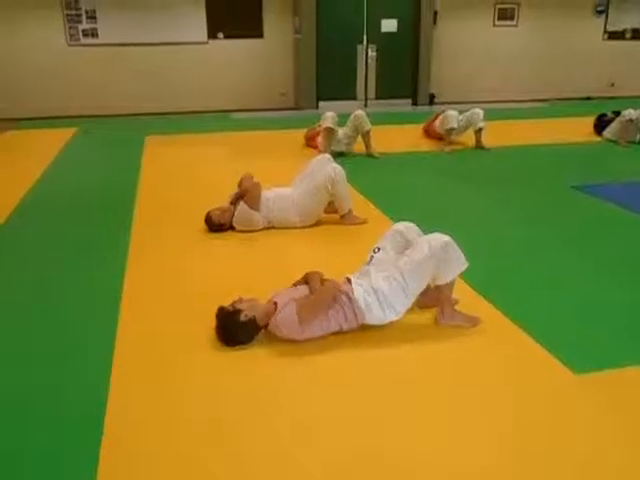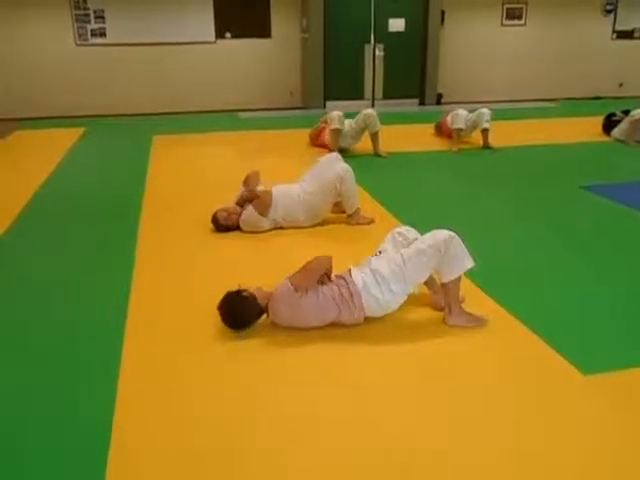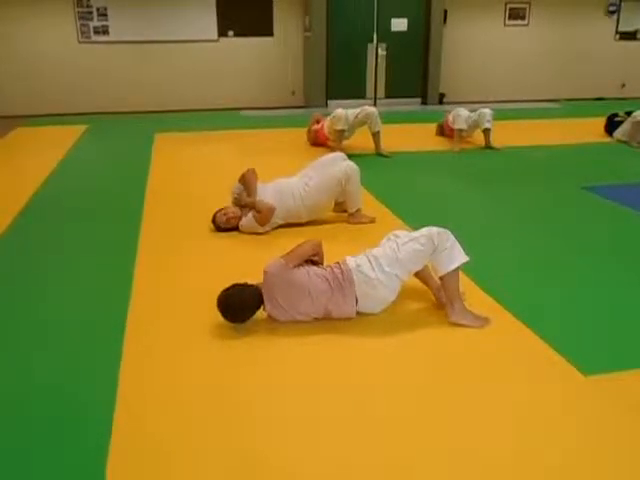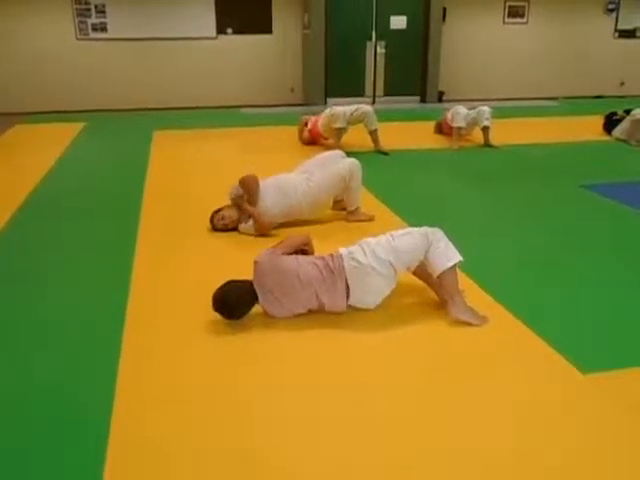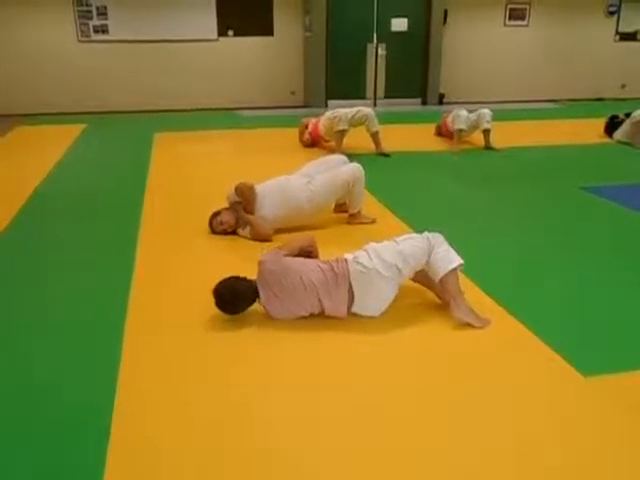
dt=0.4s
person 1, frame 1
left shoulder: (276, 303)
right shoulder: (287, 322)
left elbow: (314, 277)
right elbow: (331, 289)
left wrist: (311, 281)
right wrist: (318, 284)
left hip: (359, 285)
right hip: (374, 300)
left knee: (404, 230)
right knee: (440, 244)
left ankle: (429, 293)
right ankle: (447, 313)
person 1, frame 2
left shoulder: (279, 313)
right shoulder: (284, 297)
right elbow: (324, 261)
left wrist: (316, 274)
right wrist: (319, 270)
left hip: (362, 290)
right hip: (370, 289)
left knee: (404, 234)
right knee: (445, 239)
left ankle: (438, 293)
right ankle: (454, 312)
person 1, frame 3
left shoulder: (277, 312)
right shoulder: (273, 275)
right elbow: (314, 244)
left wrist: (315, 267)
left hip: (363, 301)
right hip: (361, 277)
left knee: (400, 239)
right knee: (438, 236)
left ankle: (439, 291)
right ankle: (456, 308)
person 1, frame 4
left shoulder: (273, 309)
right shoulder: (264, 266)
right elbow: (304, 238)
left hip: (357, 295)
right hip: (356, 266)
left knee: (405, 248)
right knee: (432, 236)
left ankle: (442, 290)
right ankle: (456, 303)
person 1, frame 5
left shoulder: (274, 311)
right shoulder: (268, 266)
right elbow: (308, 240)
left hip: (361, 303)
right hip: (360, 273)
left knee: (408, 256)
right knee: (433, 241)
left ankle: (445, 294)
right ankle: (458, 303)
person 2, frame 1
left shoulder: (236, 203)
right shoulder: (242, 218)
left elbow: (248, 178)
right elbow: (255, 186)
left wrist: (237, 194)
right wrist: (238, 195)
left hip: (294, 195)
right hip: (301, 209)
left knee: (325, 159)
right knee: (334, 171)
left ankle: (330, 204)
right ankle: (347, 215)
person 2, frame 2
left shoulder: (242, 201)
right shoulder: (248, 220)
left elbow: (254, 174)
right elbow: (266, 194)
left wrist: (247, 194)
right wrist: (246, 197)
left hip: (300, 191)
right hip: (307, 206)
left knee: (334, 158)
right knee: (343, 171)
left ankle: (338, 205)
right ankle: (354, 216)
person 2, frame 3
left shoulder: (238, 193)
right shoulder: (247, 224)
left elbow: (250, 172)
right elbow: (269, 209)
left wrist: (249, 199)
right wrist: (250, 202)
left hip: (299, 183)
right hip: (306, 199)
left knee: (339, 157)
right knee: (349, 169)
left ankle: (340, 204)
right ankle: (355, 214)
person 2, frame 4
left shoulder: (237, 194)
right shoulder: (245, 225)
left elbow: (251, 179)
right elbow: (268, 224)
right wrist: (249, 209)
left hip: (298, 178)
right hip: (307, 194)
left knee: (338, 156)
right knee: (352, 165)
left ankle: (338, 201)
right ankle: (354, 212)
person 2, frame 5
left shoulder: (234, 198)
right shoulder: (245, 229)
right elbow: (267, 233)
right wrist: (247, 216)
left hip: (298, 181)
right hip: (308, 197)
left knee: (340, 160)
right knee: (355, 171)
left ankle: (340, 204)
right ankle: (355, 215)
